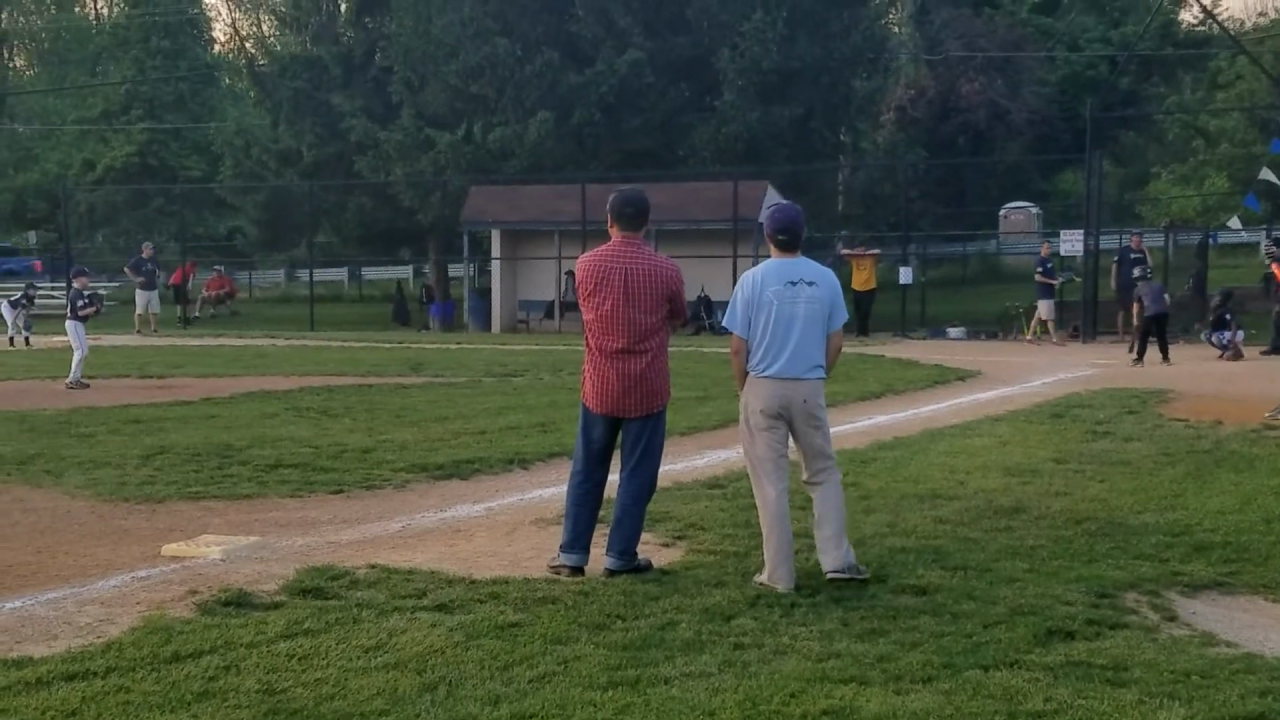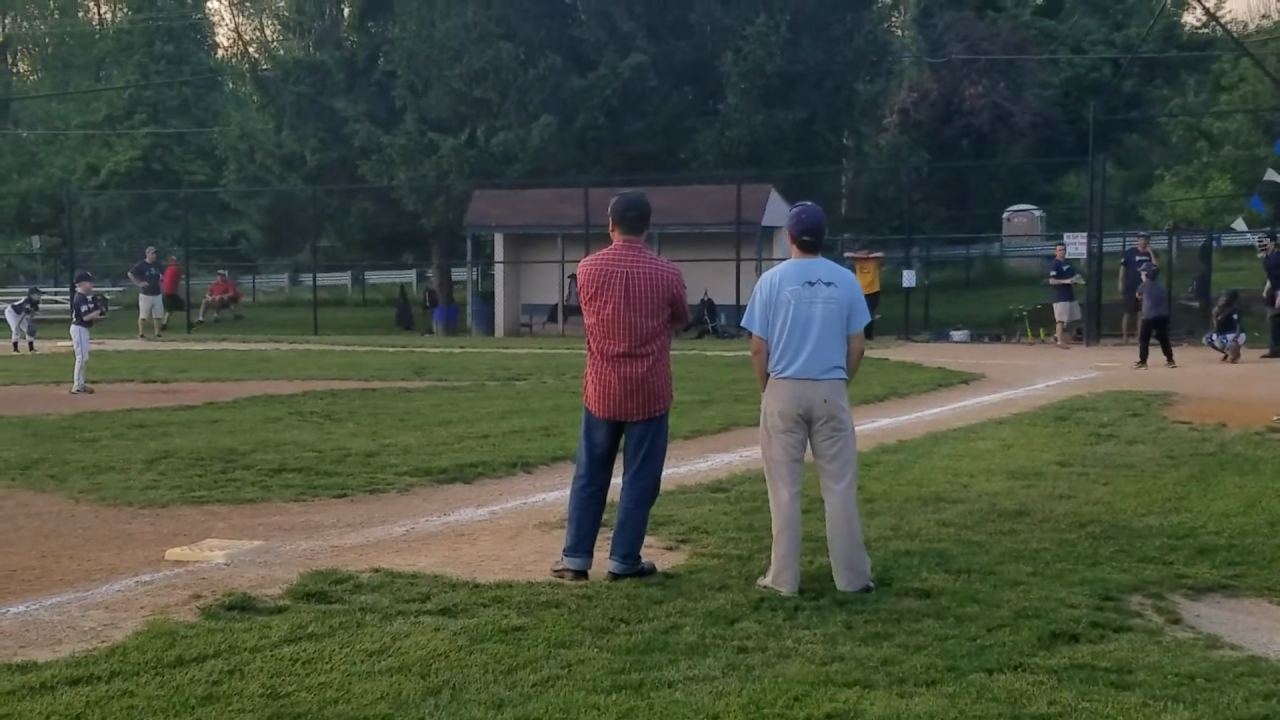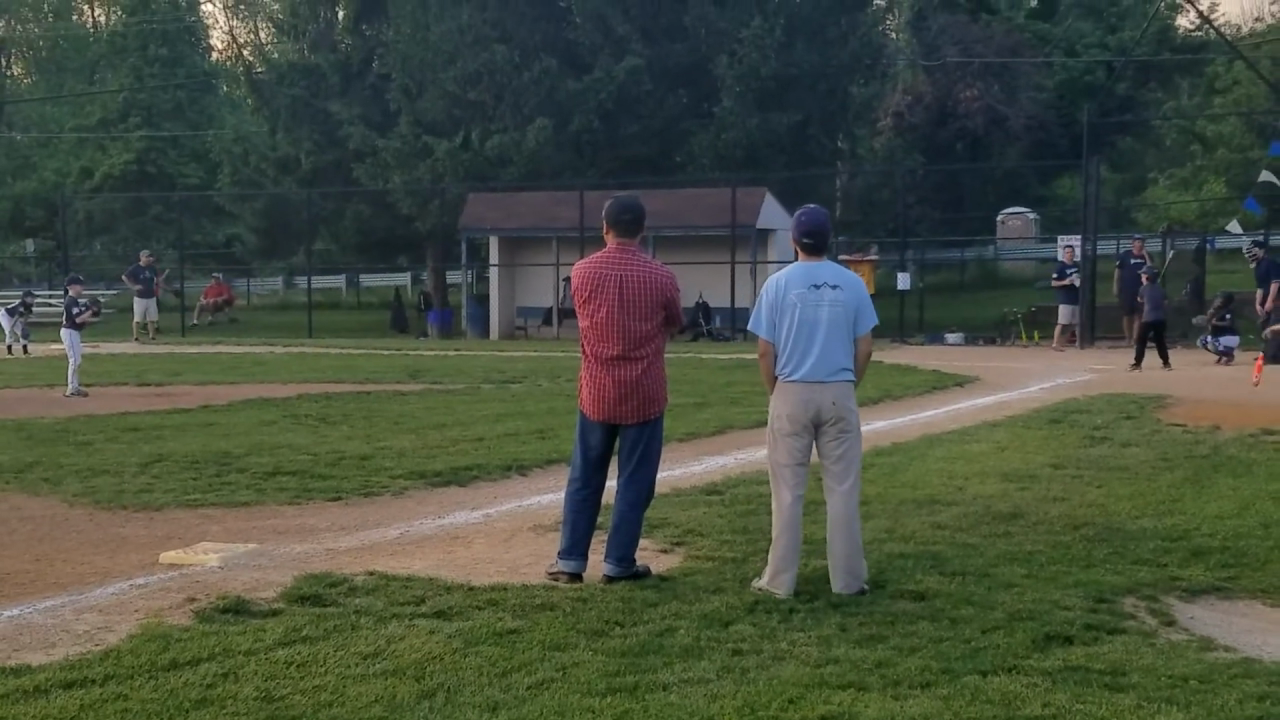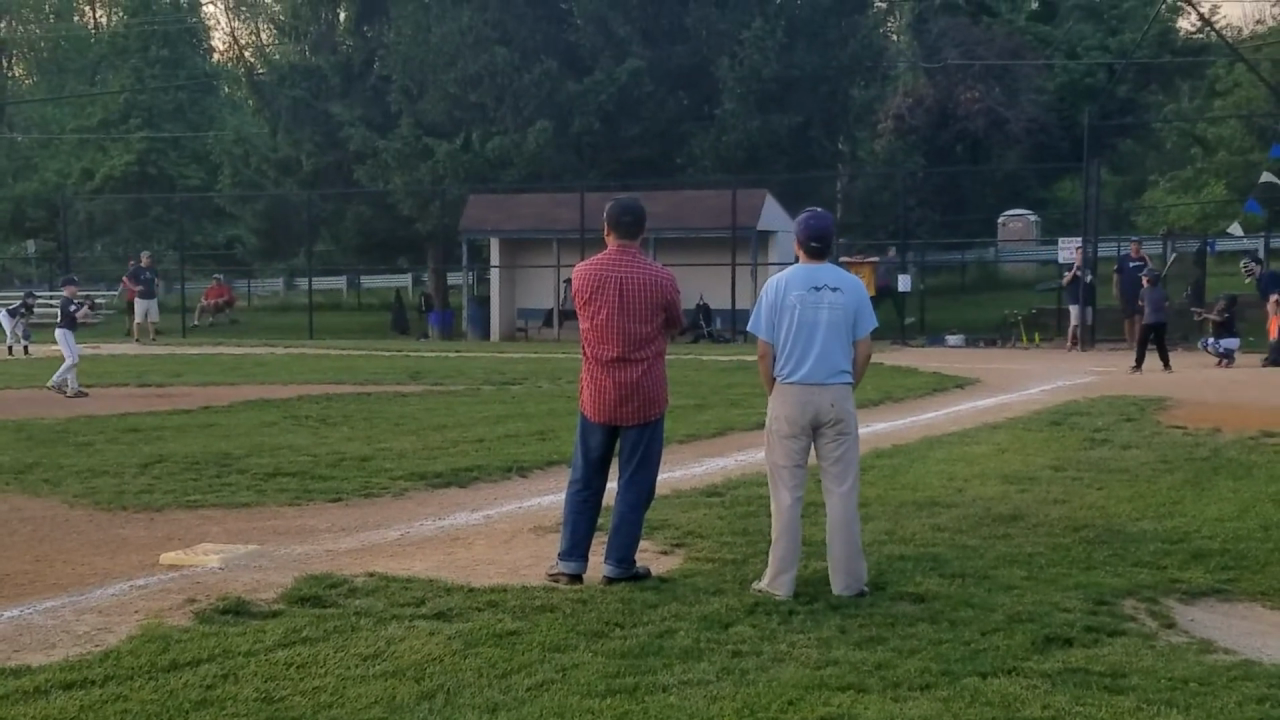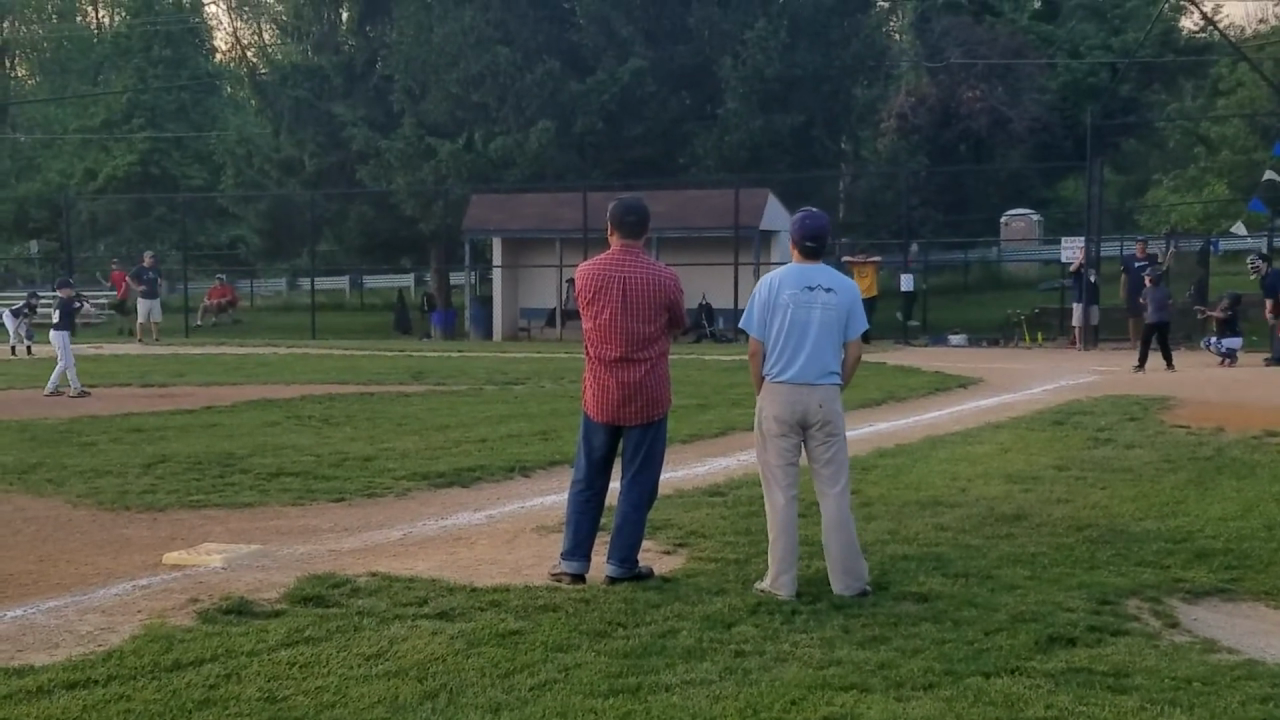
dt=0.4s
person 1, frame 1
left shoulder: (753, 280)
right shoulder: (825, 278)
left elbow: (739, 347)
right elbow: (836, 343)
left wrist: (744, 389)
left hip: (764, 390)
right hip: (809, 390)
left knee: (771, 484)
right knee: (824, 473)
left ankle: (779, 574)
right ankle: (838, 559)
person 1, frame 2
left shoulder: (772, 280)
right shoulder: (846, 280)
left elbow: (758, 347)
right elbow: (857, 346)
left wrist: (767, 389)
left hip: (784, 392)
right hip: (830, 392)
left knee: (785, 488)
right knee: (839, 487)
left ankle: (784, 577)
right ankle: (851, 576)
person 1, frame 3
left shoulder: (778, 283)
right shoulder: (852, 283)
left elbow: (765, 351)
right elbow: (864, 348)
left wrist: (775, 393)
left hip: (792, 395)
right hip: (839, 395)
left knee: (788, 491)
right knee: (842, 490)
left ankle: (780, 579)
right ankle: (848, 579)
person 1, frame 4
left shoulder: (779, 284)
right shoulder: (852, 286)
left elbow: (764, 352)
right elbow: (864, 351)
left wrist: (773, 394)
left hip: (790, 397)
right hip: (837, 398)
left knee: (787, 492)
right knee: (841, 491)
left ankle: (779, 581)
right ankle: (847, 581)
person 1, frame 5
left shoulder: (772, 283)
right shoulder: (845, 287)
left elbow: (755, 350)
right elbow: (854, 353)
left wrist: (761, 392)
left hip: (779, 396)
right hip: (825, 398)
left knee: (781, 492)
right knee: (834, 491)
left ankle: (781, 581)
right ankle: (848, 580)
person 2, frame 1
left shoulder: (586, 265)
right shoulder: (666, 270)
right elbow: (679, 319)
left hip: (600, 385)
right hip: (646, 387)
left knee: (587, 472)
right knee: (637, 475)
left ankle: (571, 554)
right ankle: (620, 557)
person 2, frame 2
left shoulder: (587, 269)
right shoulder: (667, 273)
right elbow: (681, 322)
left hip: (601, 389)
right hip: (649, 391)
left knee: (589, 476)
right knee: (640, 479)
left ankle: (575, 558)
right ankle: (623, 561)
person 2, frame 3
left shoulder: (582, 272)
right shoulder: (661, 276)
right elbow: (674, 325)
left hip: (596, 392)
right hip: (644, 393)
left knee: (584, 479)
right knee: (635, 482)
left ankle: (570, 561)
right ankle: (619, 564)
person 2, frame 4
left shoulder: (582, 273)
right shoulder: (661, 278)
right elbow: (675, 327)
left hip: (597, 394)
right hip: (644, 395)
left knee: (584, 480)
right knee: (635, 484)
left ankle: (570, 563)
right ankle: (618, 565)
person 2, frame 5
left shoulder: (586, 273)
right shoulder: (665, 278)
right elbow: (678, 326)
left hip: (600, 394)
right hip: (647, 395)
left knee: (587, 480)
right knee: (638, 484)
left ankle: (573, 562)
right ankle: (620, 565)
